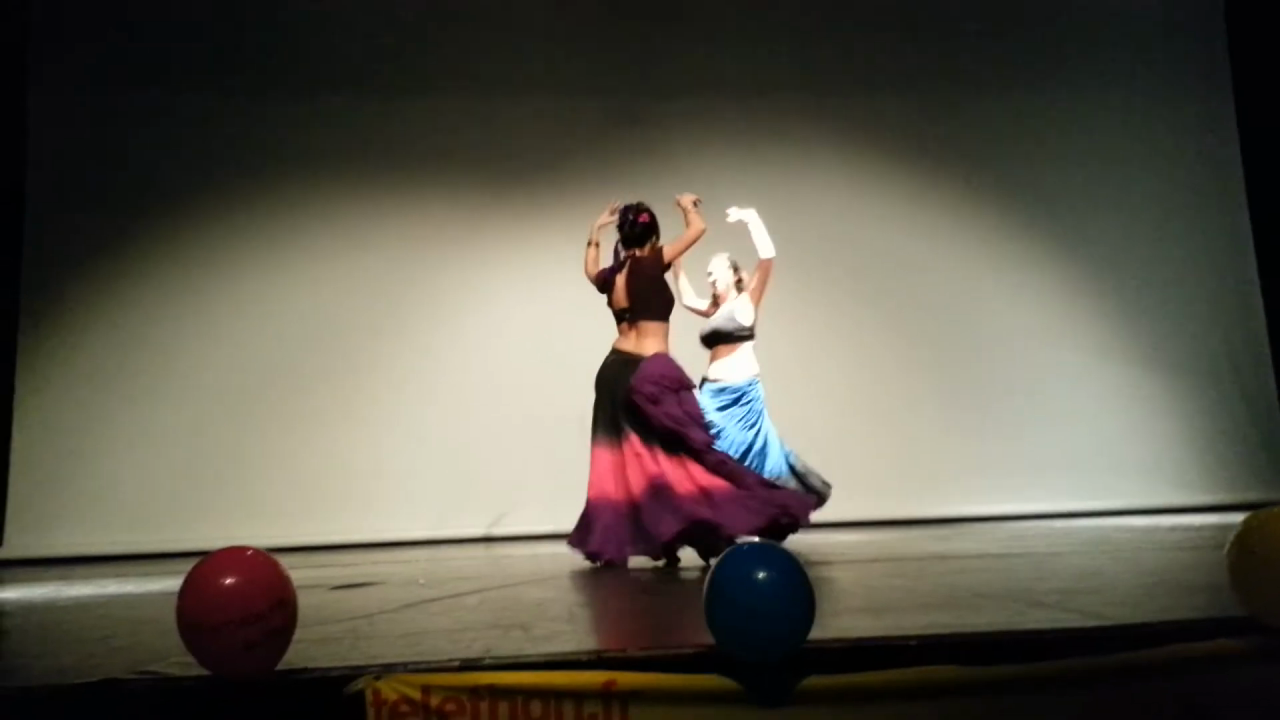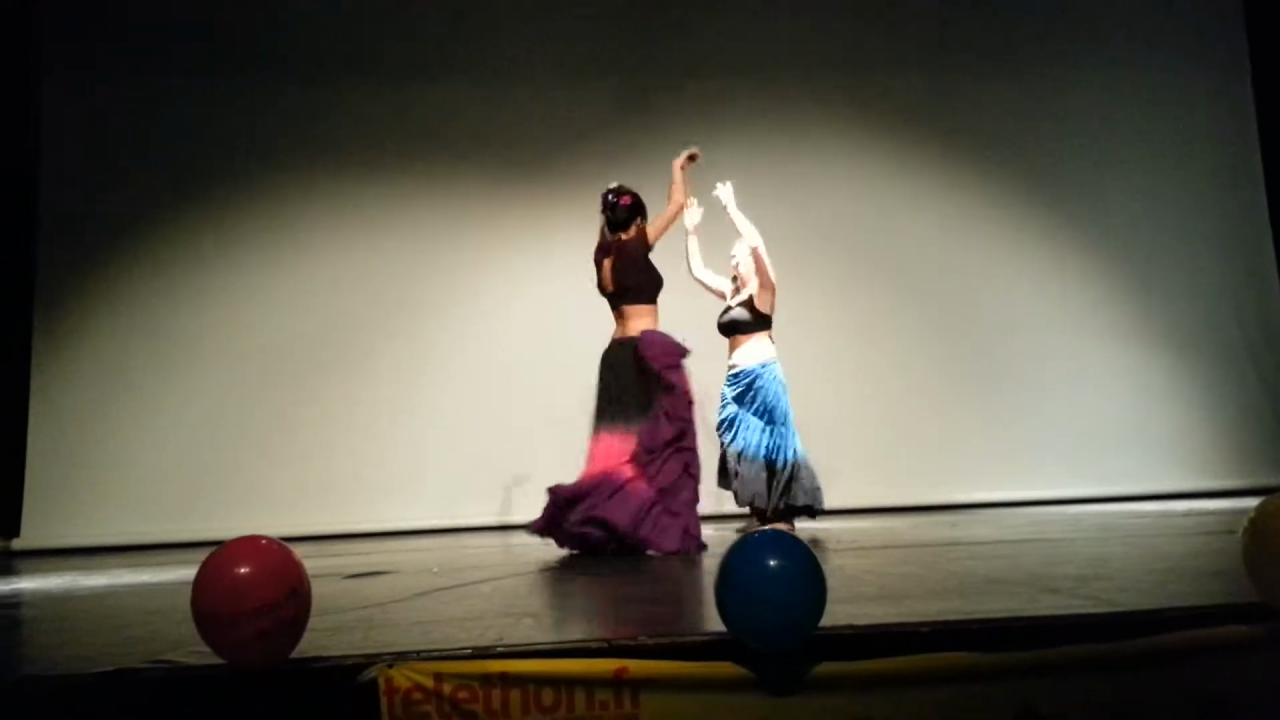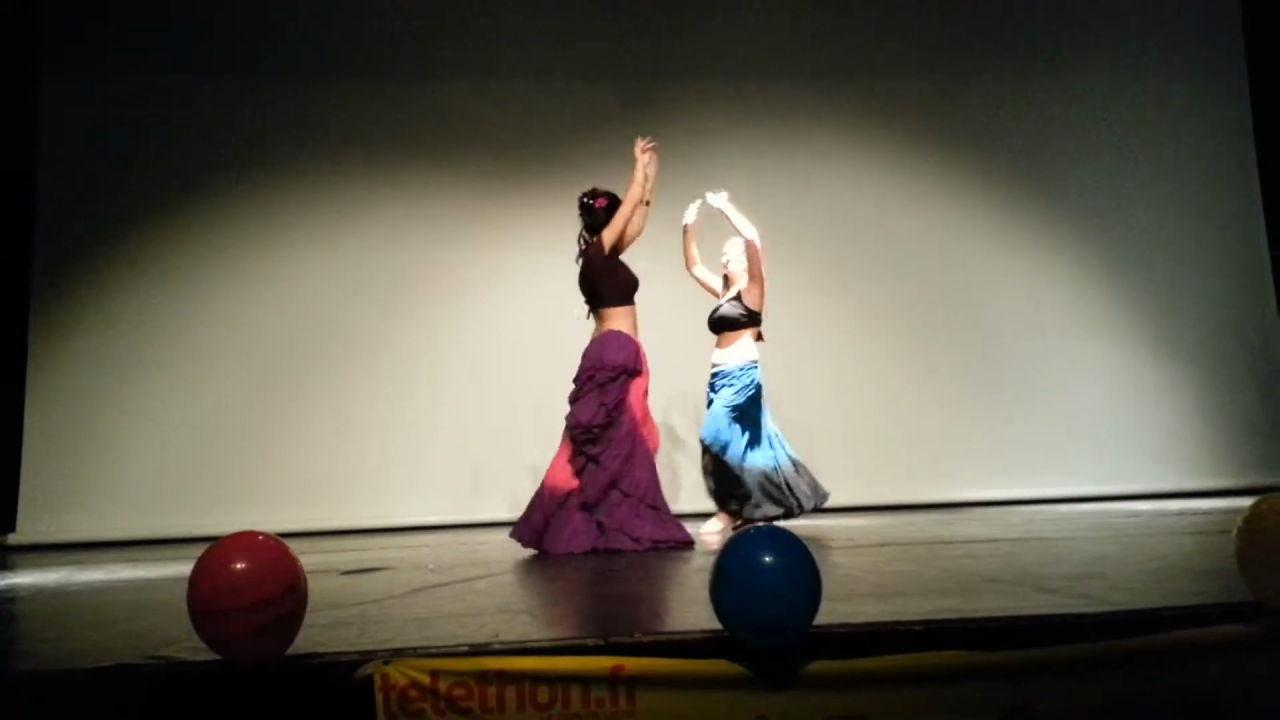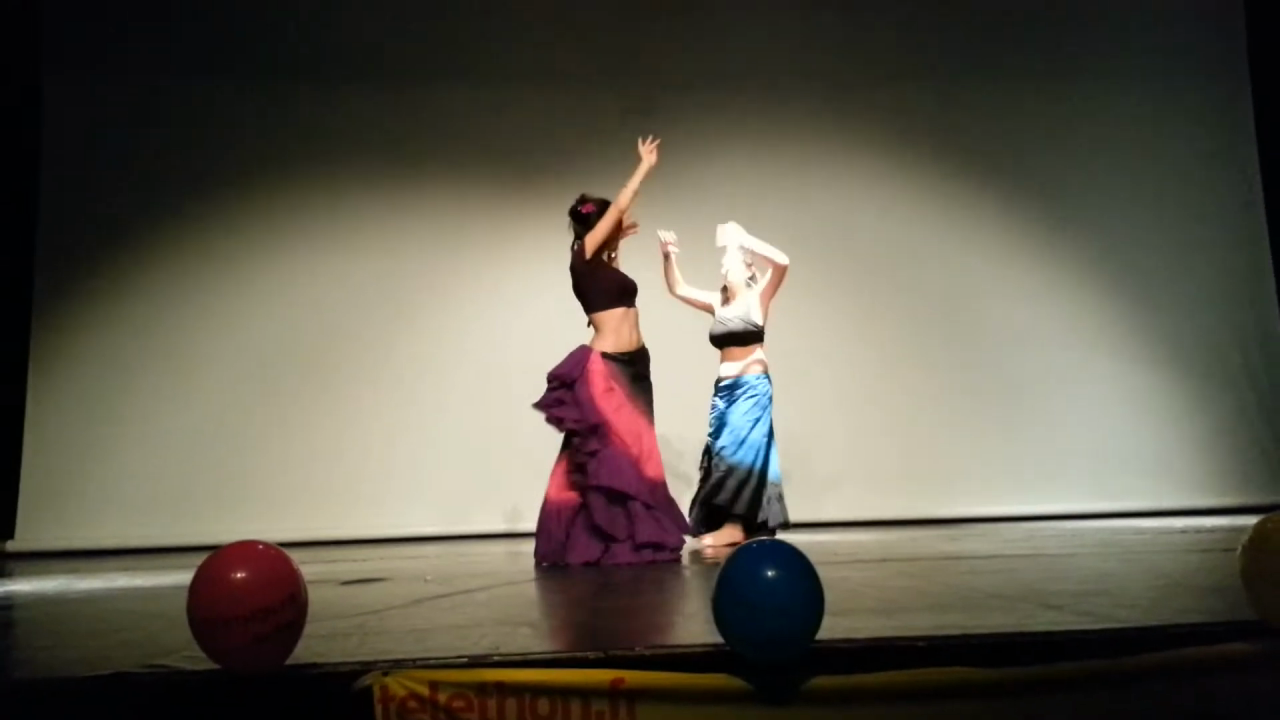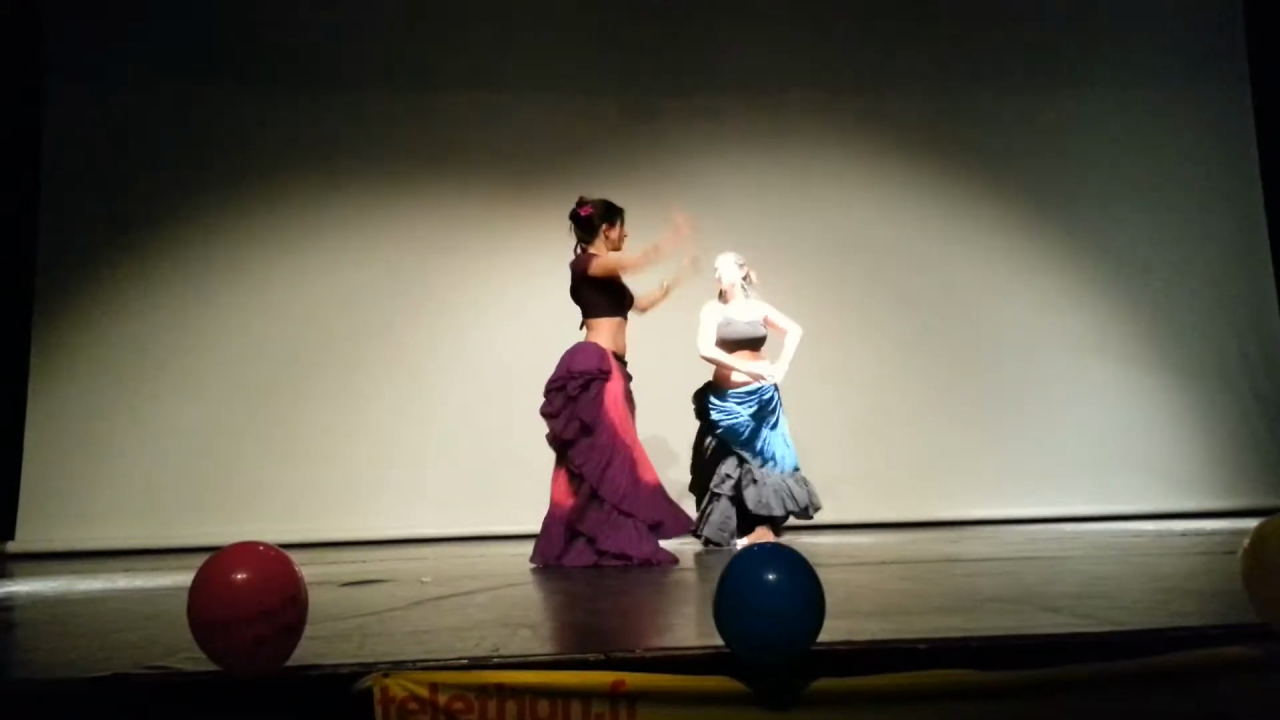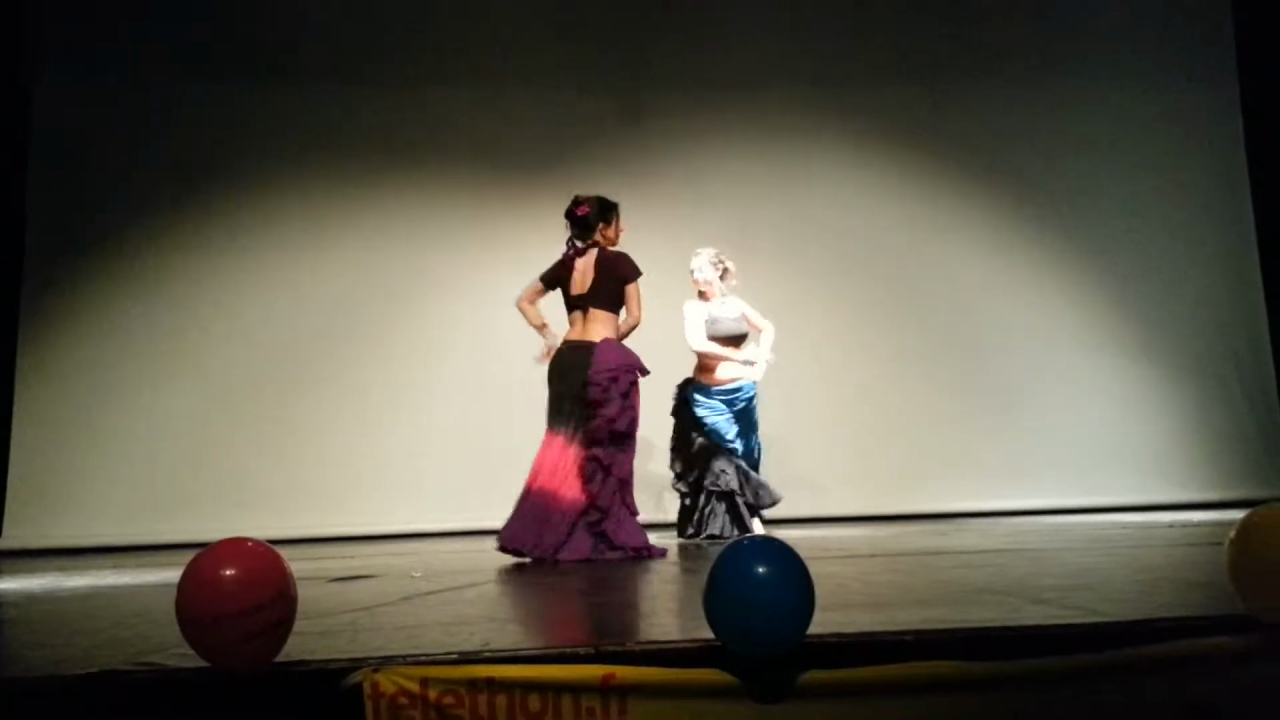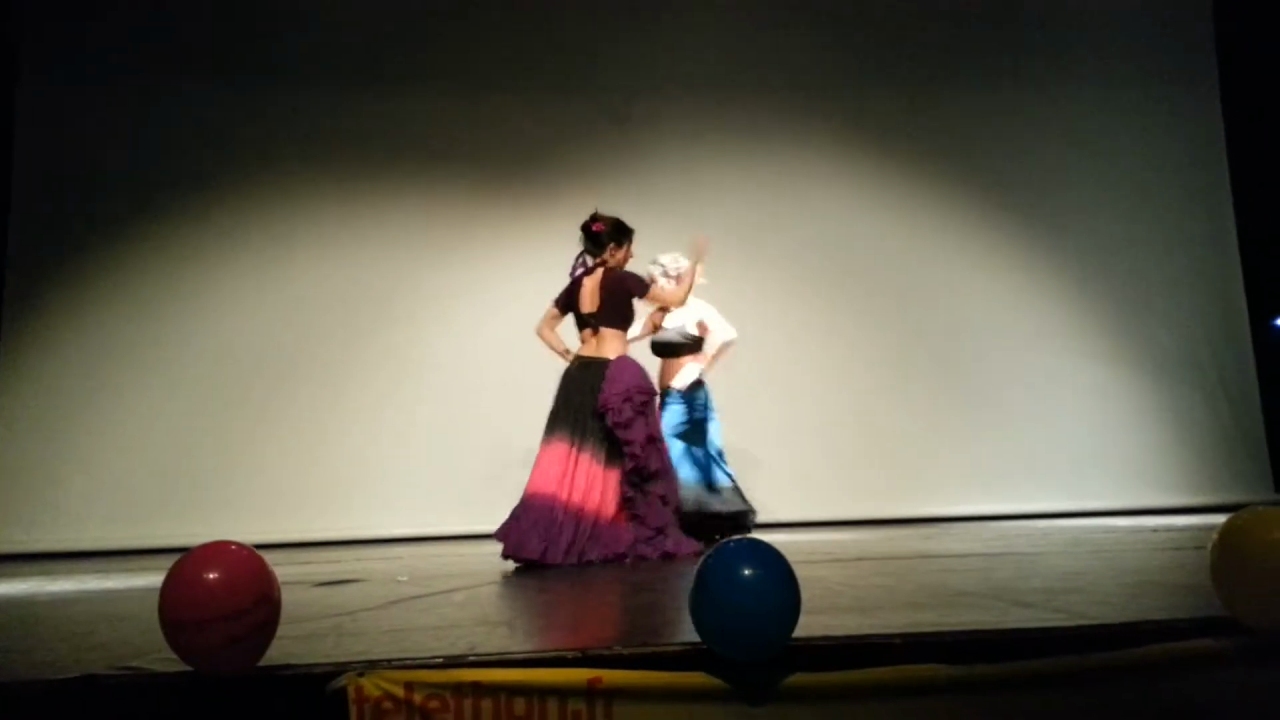
dt=0.4s
person 1, frame 1
left shoulder: (610, 274)
right shoulder: (651, 266)
left elbow: (590, 269)
right elbow: (697, 229)
left wrist: (595, 229)
right wrist: (687, 207)
left hip: (614, 371)
right hip: (651, 375)
left knee: (619, 461)
right knee: (671, 454)
left ankle: (611, 545)
person 1, frame 2
left shoulder: (605, 254)
right shoulder: (634, 249)
right elbow: (677, 204)
left wrist: (610, 208)
right wrist: (678, 167)
left hip: (617, 356)
right hip: (645, 354)
left knee: (624, 442)
right knee: (656, 442)
left ankle: (616, 529)
right ankle: (665, 532)
person 1, frame 3
left shoulder: (600, 256)
right shoulder: (598, 253)
left elbow: (635, 224)
right elbow: (630, 203)
left wrist: (648, 177)
right wrist: (639, 164)
left hip: (609, 356)
right hip: (618, 354)
left knee: (607, 446)
right knee: (619, 444)
left ankle: (580, 530)
right ankle: (618, 531)
person 1, frame 4
left shoulder: (602, 264)
right shoulder: (582, 259)
right elbow: (617, 207)
left wrist: (619, 240)
right wrist: (645, 166)
left hip: (634, 365)
right hip: (605, 368)
left knee: (629, 453)
right knee: (608, 454)
left ankle: (619, 541)
right ankle: (603, 543)
person 1, frame 5
left shoulder: (607, 277)
right shoulder: (586, 263)
left elbow: (638, 304)
right elbow: (626, 263)
left wrist: (674, 281)
right wrist: (669, 242)
left hip: (606, 369)
right hip: (594, 366)
left knee: (615, 459)
right knee: (605, 456)
left ankle: (590, 545)
right ankle: (603, 547)
person 1, frame 6
left shoulder: (565, 264)
right shoulder: (619, 262)
left elbow: (524, 301)
right elbow: (633, 318)
left wrist: (548, 336)
left hip: (568, 358)
right hip: (604, 359)
left knee: (568, 448)
right knee: (603, 447)
left ankle: (555, 537)
right ankle: (593, 539)
person 1, frame 7
left shoulder: (577, 285)
right shoulder: (623, 280)
left elbow: (544, 328)
right elbow: (675, 298)
left wrist: (570, 357)
right wrist: (694, 263)
left hip: (579, 377)
right hip: (614, 377)
left knee: (569, 458)
right knee: (626, 458)
left ankle: (545, 541)
right ankle: (650, 540)
person 2, frame 1
left shoulder: (747, 302)
right shoulder: (715, 309)
left elbow: (767, 257)
right elbow: (687, 299)
left wrist: (751, 219)
right wrist: (677, 265)
left hip: (743, 391)
right hip: (712, 393)
left knee: (754, 454)
person 2, frame 2
left shoulder: (763, 289)
right shoulder: (732, 292)
left elbow: (758, 244)
right elbow: (698, 271)
left wrist: (730, 207)
right wrist: (692, 231)
left hip: (761, 376)
right hip: (735, 381)
left knee: (769, 442)
right knee: (741, 445)
left ankle: (783, 515)
right ankle: (759, 512)
person 2, frame 3
left shoulder: (753, 287)
right shoulder: (724, 290)
left elbow: (752, 241)
right elbow: (693, 267)
left wrist: (724, 207)
right wrist: (688, 228)
left hip: (741, 376)
right hip: (720, 378)
left knee: (717, 437)
right knee: (742, 444)
left ankle: (731, 510)
right ankle: (751, 510)
person 2, frame 4
left shoulder: (757, 300)
right shoulder: (718, 304)
left elbow: (781, 264)
right elbow: (677, 289)
left wrist: (745, 241)
right wrist: (669, 256)
left hip: (751, 387)
right hip: (725, 391)
left knee: (739, 450)
right knee: (722, 454)
left ankle: (736, 524)
right ankle: (750, 523)
person 2, frame 5
left shoulder: (758, 308)
right shoulder: (713, 309)
left elbow: (794, 330)
right elbow: (705, 349)
left wrist: (782, 364)
right wrist: (747, 367)
left hip: (761, 395)
right hip: (725, 399)
left knee: (767, 455)
right knee: (731, 461)
left ankle: (764, 525)
person 2, frame 6
left shoulder: (737, 304)
right shoulder: (694, 307)
left elbow: (767, 329)
right elbow: (697, 345)
left wrist: (758, 363)
right wrist: (741, 356)
left hip: (742, 393)
right hip: (706, 397)
left knee: (745, 454)
right knee: (717, 457)
left ankle: (749, 518)
person 2, frame 7
left shoulder: (697, 309)
right shoulder: (659, 315)
left elbow: (727, 334)
right elbow: (631, 338)
left wrist: (697, 368)
left hip: (688, 396)
right hip: (671, 398)
left knee: (667, 456)
right knee: (693, 459)
